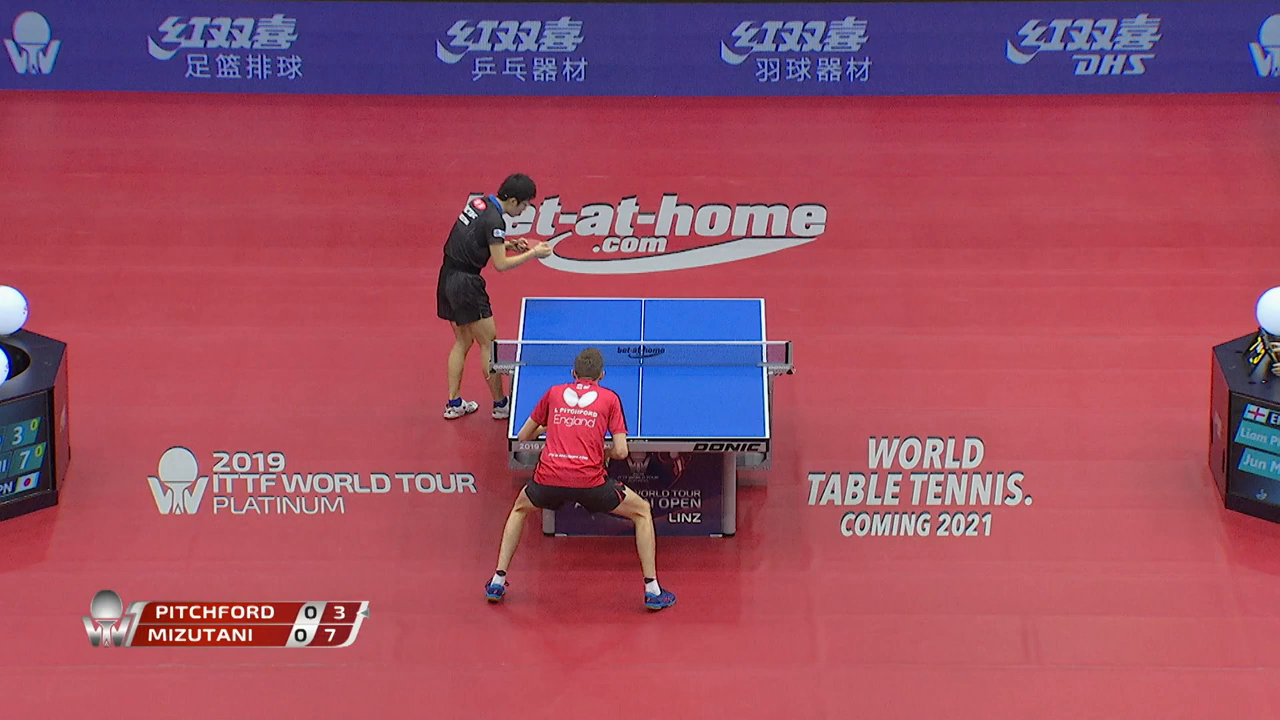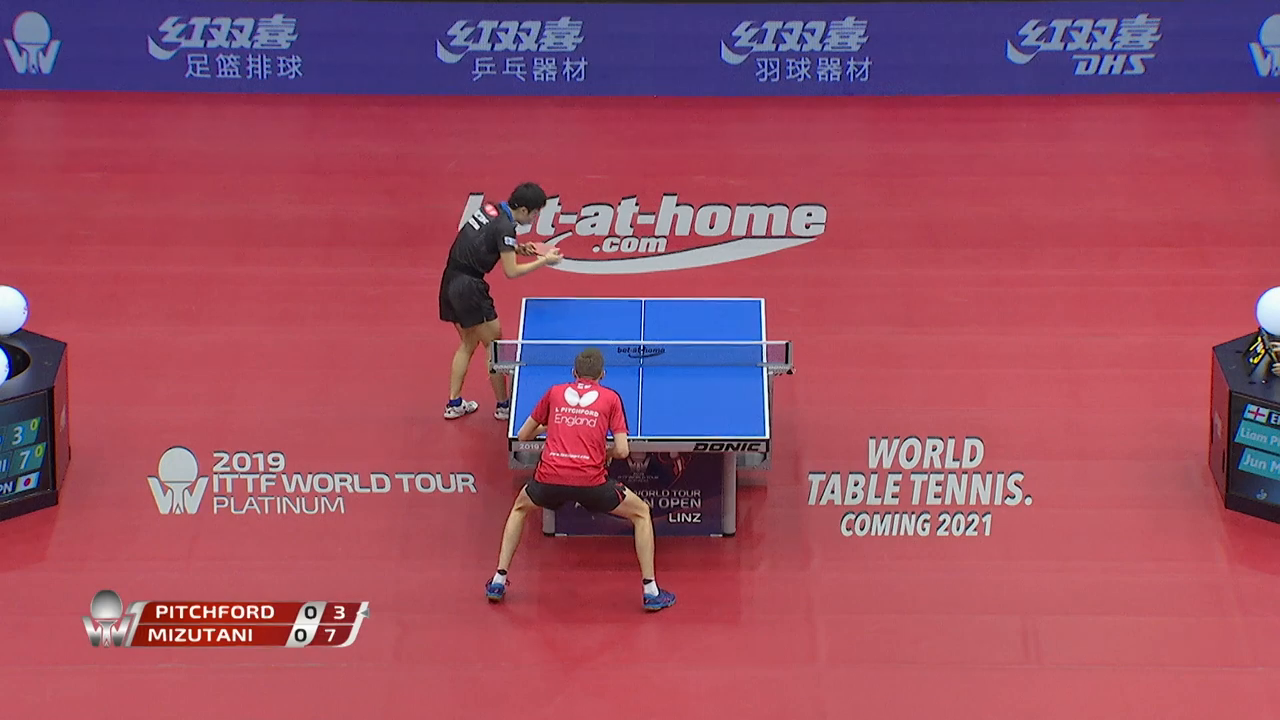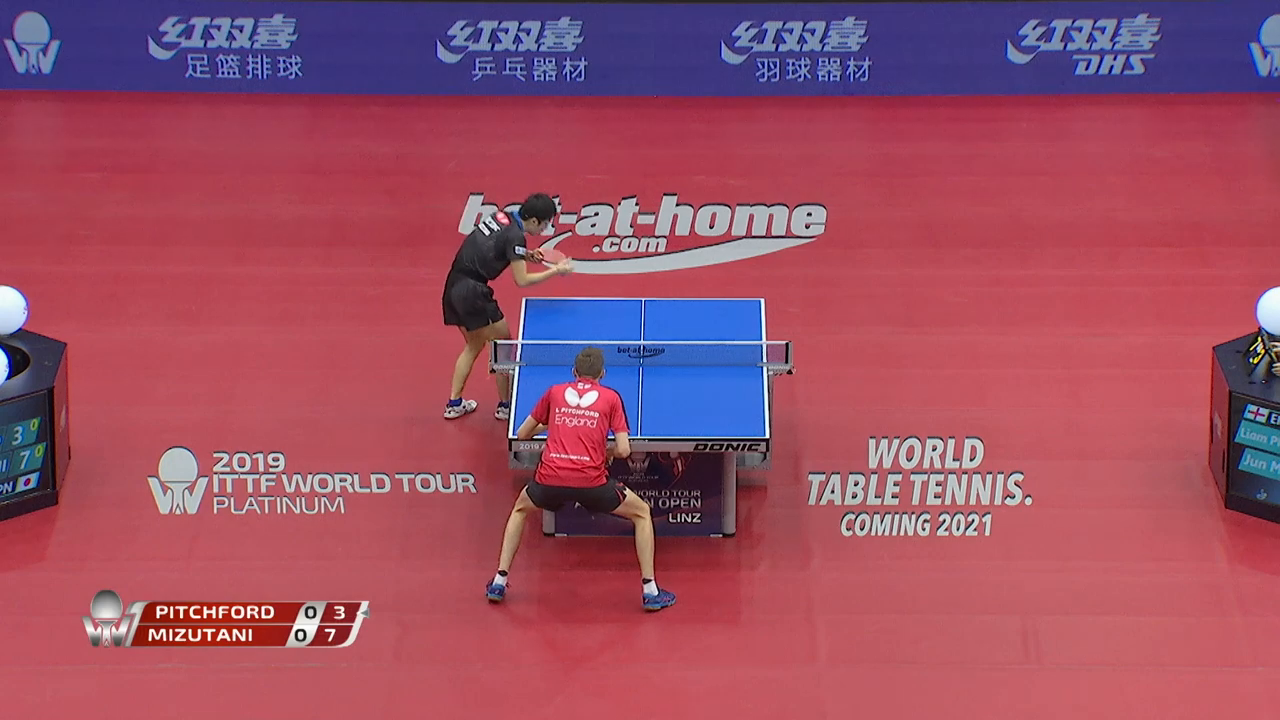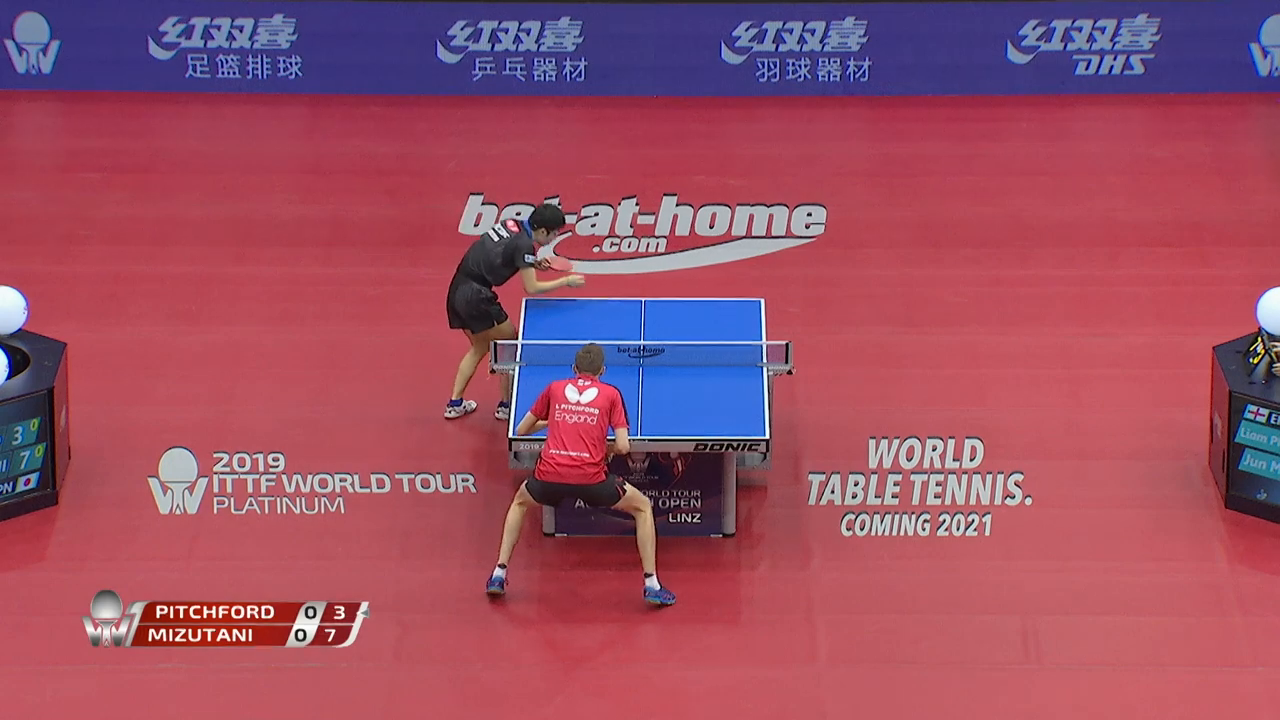
dt=0.1s
person 1, frame 1
left shoulder: (554, 393)
right shoulder: (609, 398)
left elbow: (523, 436)
right elbow: (621, 451)
left hip: (548, 480)
right hip: (589, 483)
left knee: (519, 508)
right knee: (642, 511)
left ankle: (498, 582)
right ankle: (652, 590)
person 1, frame 2
left shoulder: (555, 392)
right shoulder: (610, 397)
left elbow: (523, 436)
right elbow: (622, 451)
left hip: (549, 479)
right hip: (589, 481)
left knee: (520, 507)
right knee: (641, 513)
left ankle: (499, 581)
right ankle: (650, 591)
person 1, frame 3
left shoulder: (555, 392)
right shoulder: (611, 397)
left elbow: (522, 434)
right elbow: (623, 450)
left hip: (550, 480)
right hip: (590, 482)
left knee: (520, 509)
right knee: (642, 514)
left ankle: (499, 582)
right ankle: (650, 590)
person 1, frame 4
left shoulder: (555, 388)
right shoulder: (611, 394)
left elbow: (521, 431)
right elbow: (623, 447)
left hip: (549, 476)
right hip: (589, 478)
left knee: (520, 503)
right knee: (643, 508)
left ankle: (499, 575)
right ankle: (651, 585)
person 2, frame 1
left shoulder: (479, 202)
right shoulder: (494, 220)
right elbow: (501, 264)
left wrist: (508, 244)
right wrist: (533, 252)
left hip: (448, 279)
right hip: (465, 283)
left knee: (462, 342)
right knee: (489, 345)
left ankle: (453, 403)
right ankle: (501, 404)
person 2, frame 2
left shoulder: (490, 209)
right shoulder: (505, 227)
right elbow: (511, 271)
left wrist: (517, 249)
right wrist: (543, 261)
left hip: (452, 282)
right hip: (469, 286)
left knee: (468, 344)
left ankle: (454, 403)
right ankle: (503, 405)
person 2, frame 3
left shoulder: (501, 217)
right shoulder: (515, 236)
right elbow: (522, 280)
left wrist: (524, 255)
right wrist: (555, 270)
left hip: (455, 287)
right hip: (472, 291)
left knee: (474, 346)
left ankle: (455, 404)
right ankle: (506, 406)
person 2, frame 4
left shoulder: (511, 224)
right shoulder: (524, 244)
right elbow: (531, 288)
left wrist: (532, 263)
right wrist: (566, 281)
left hip: (459, 290)
right hip: (476, 295)
left knee: (479, 347)
left ankle: (455, 403)
right ankle: (506, 405)
